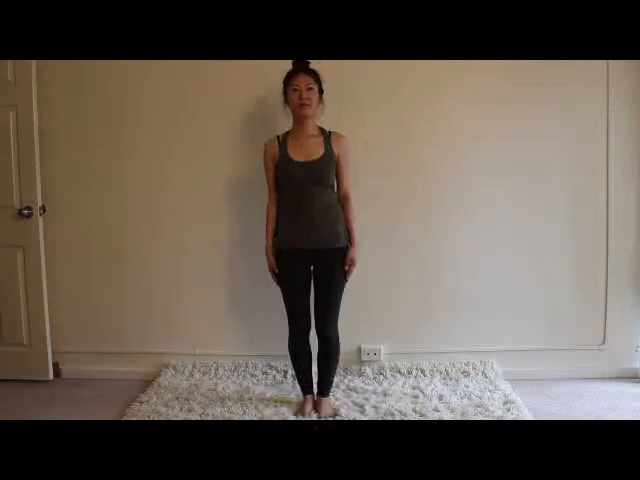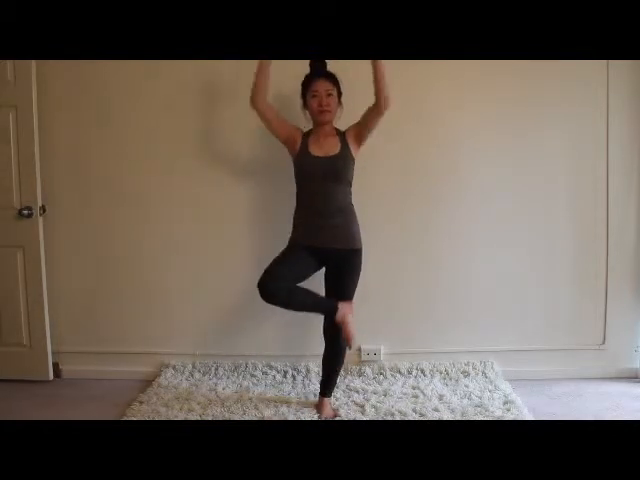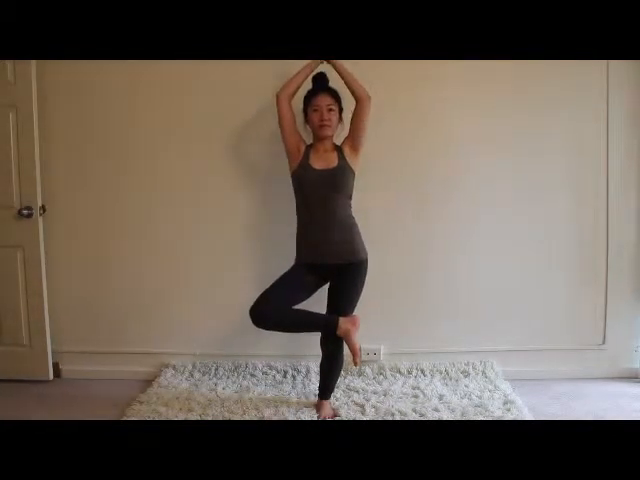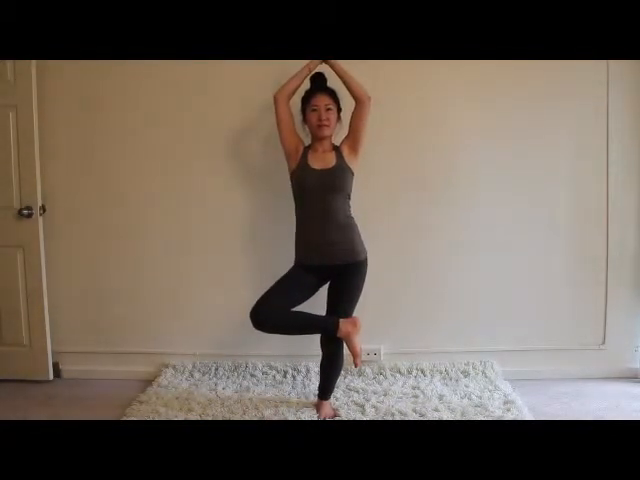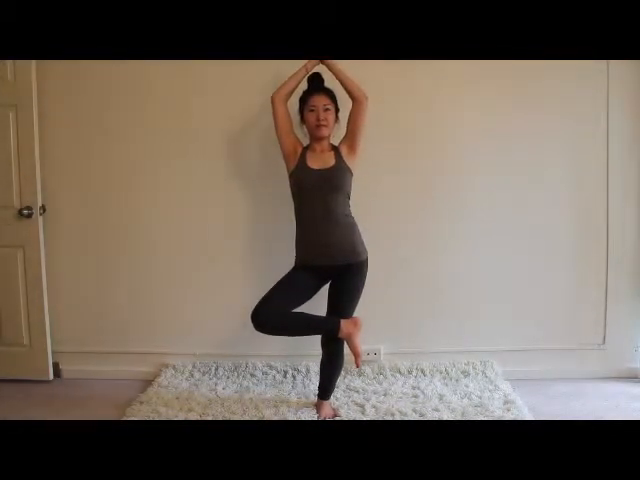
dt=1s
person 1, frame 1
left shoulder: (337, 143)
right shoulder: (274, 147)
left elbow: (344, 194)
right elbow: (273, 199)
left wrist: (353, 243)
right wrist: (269, 246)
left hip: (332, 245)
right hip: (291, 248)
left knee: (327, 326)
right knee: (298, 325)
left ankle: (324, 395)
right ankle: (306, 394)
person 1, frame 2
left shoulder: (353, 138)
right shoulder: (295, 140)
left elbow: (382, 104)
right elbow: (258, 102)
left wrist: (375, 61)
right wrist: (266, 62)
left hip: (346, 242)
right hip: (305, 241)
left knee: (332, 331)
right knee: (270, 287)
left ankle: (325, 396)
right ankle: (337, 309)
person 1, frame 3
left shoulder: (349, 153)
right shoulder: (298, 153)
left elbow: (365, 99)
right elbow: (282, 98)
left wrist: (334, 63)
right wrist: (314, 63)
left hip: (349, 258)
right hip: (309, 260)
left knee: (331, 339)
right knee: (262, 313)
left ankle: (325, 399)
right ankle: (341, 324)
person 1, frame 4
left shoulder: (348, 153)
right shoulder: (296, 153)
left elbow: (364, 100)
right elbow: (280, 98)
left wrist: (333, 63)
right wrist: (312, 65)
left hip: (349, 258)
right hip: (309, 261)
left knee: (331, 339)
right knee: (262, 315)
left ankle: (324, 400)
right ankle: (342, 325)
person 1, frame 5
left shoulder: (346, 153)
right shoulder: (294, 154)
left elbow: (361, 99)
right elbow: (277, 99)
left wrist: (328, 63)
right wrist: (308, 66)
left hip: (350, 258)
right hip: (309, 262)
left knee: (332, 338)
right knee: (263, 317)
left ankle: (324, 399)
right ankle: (344, 326)
